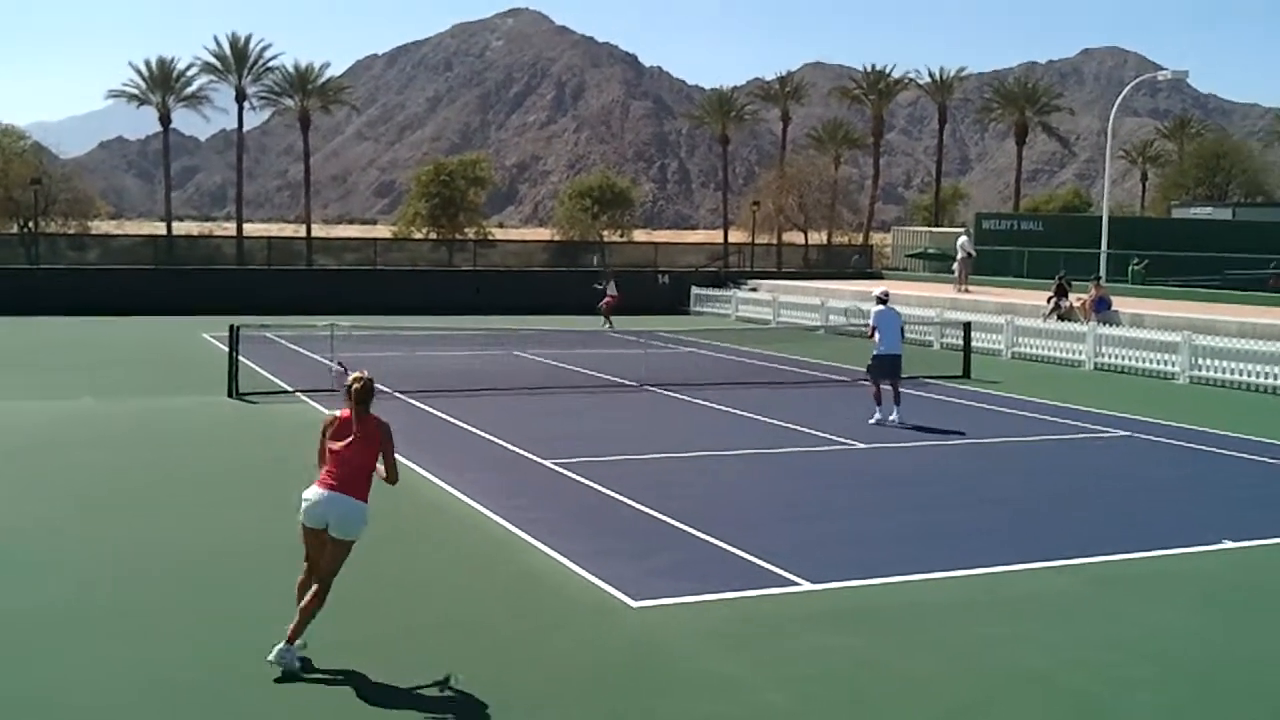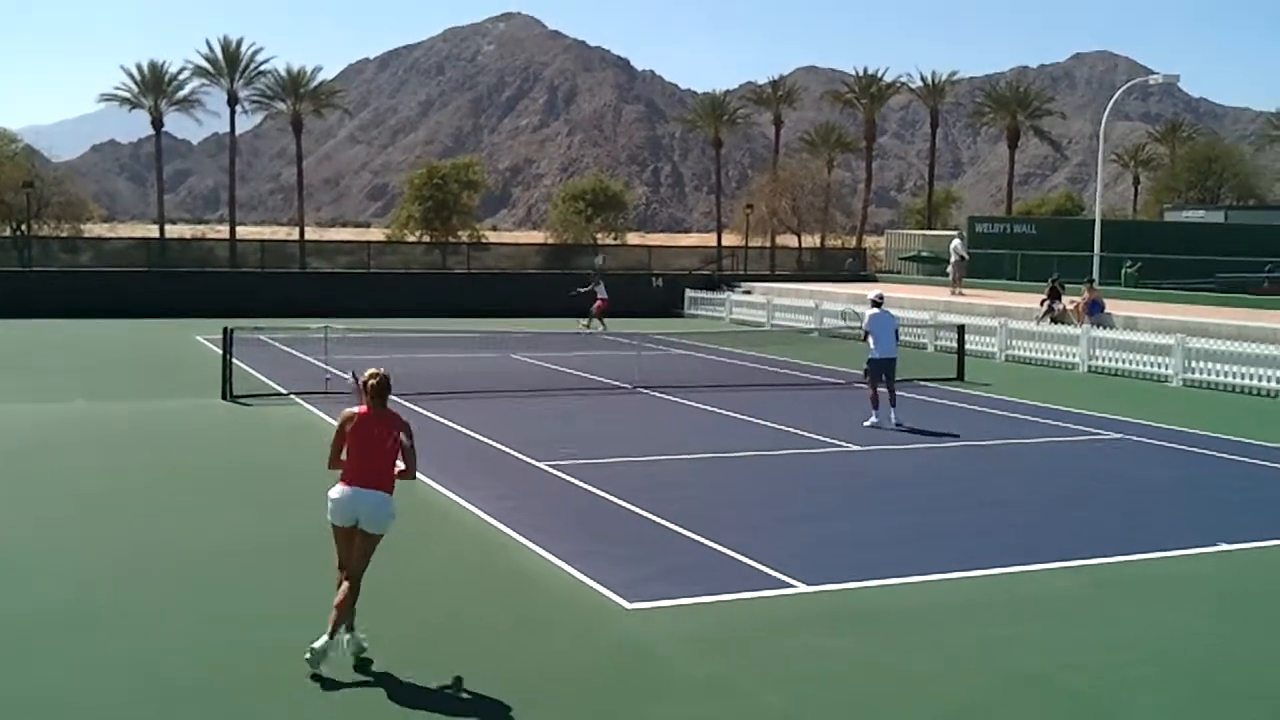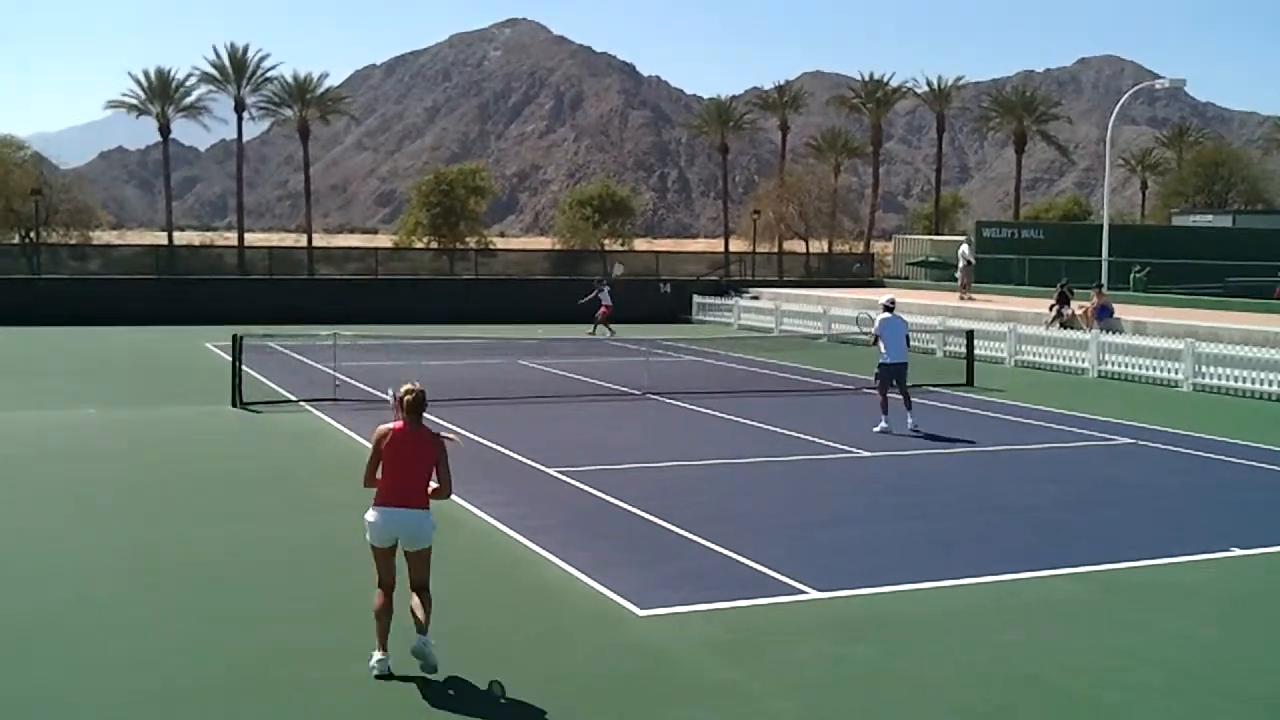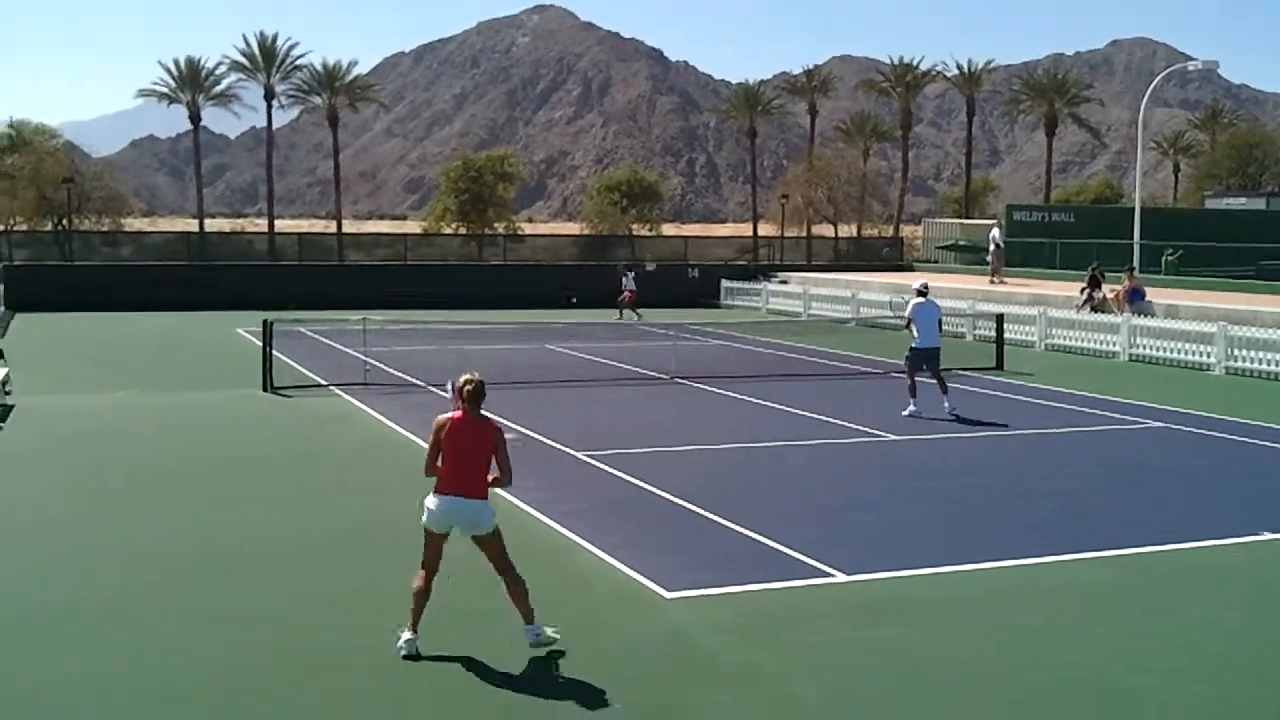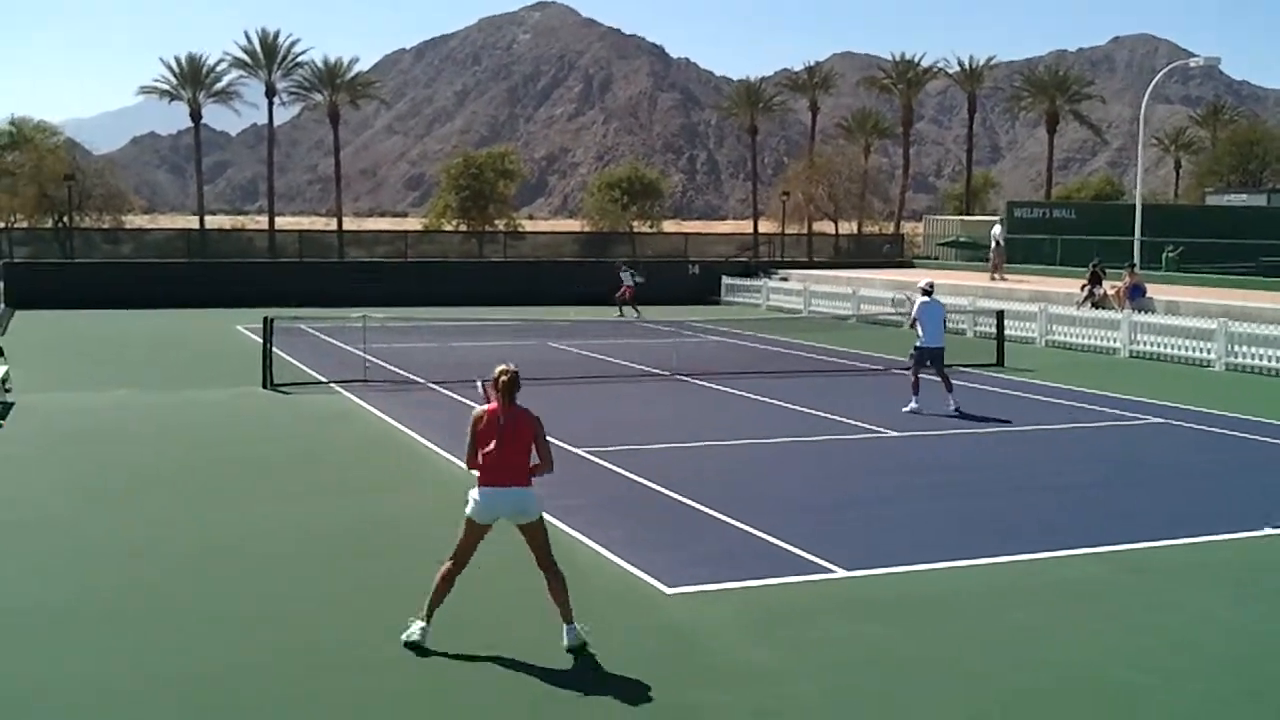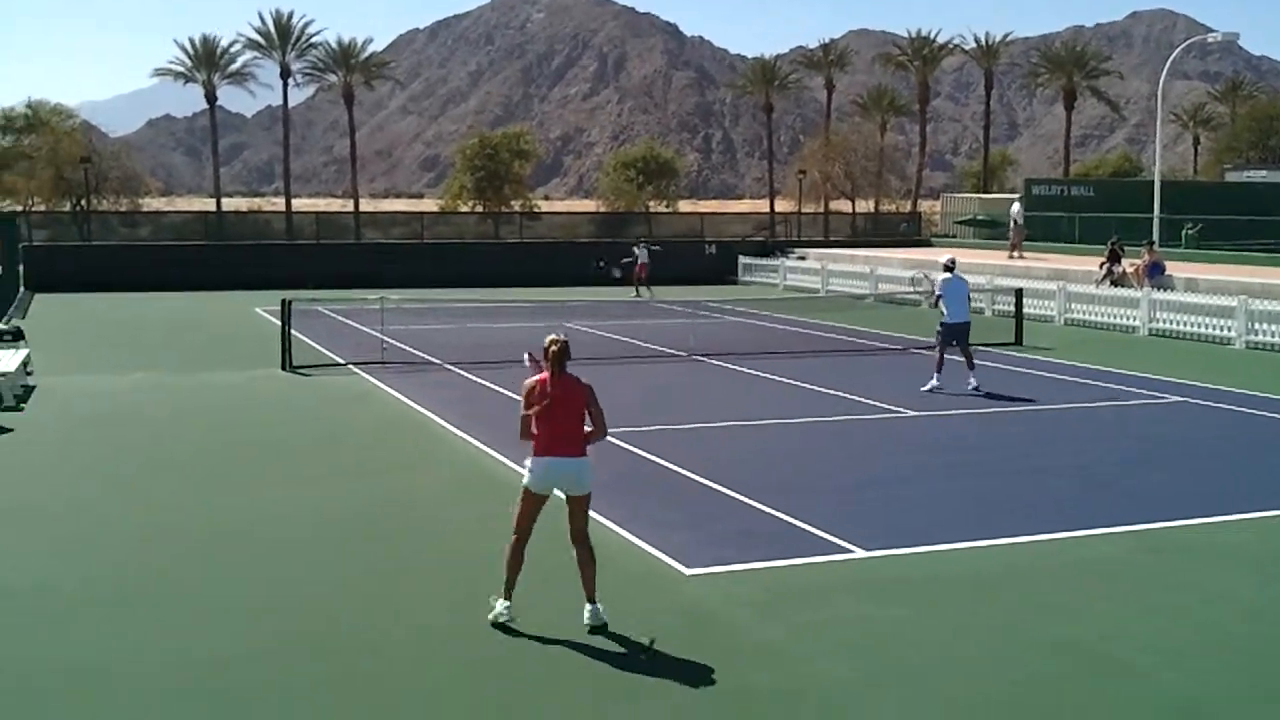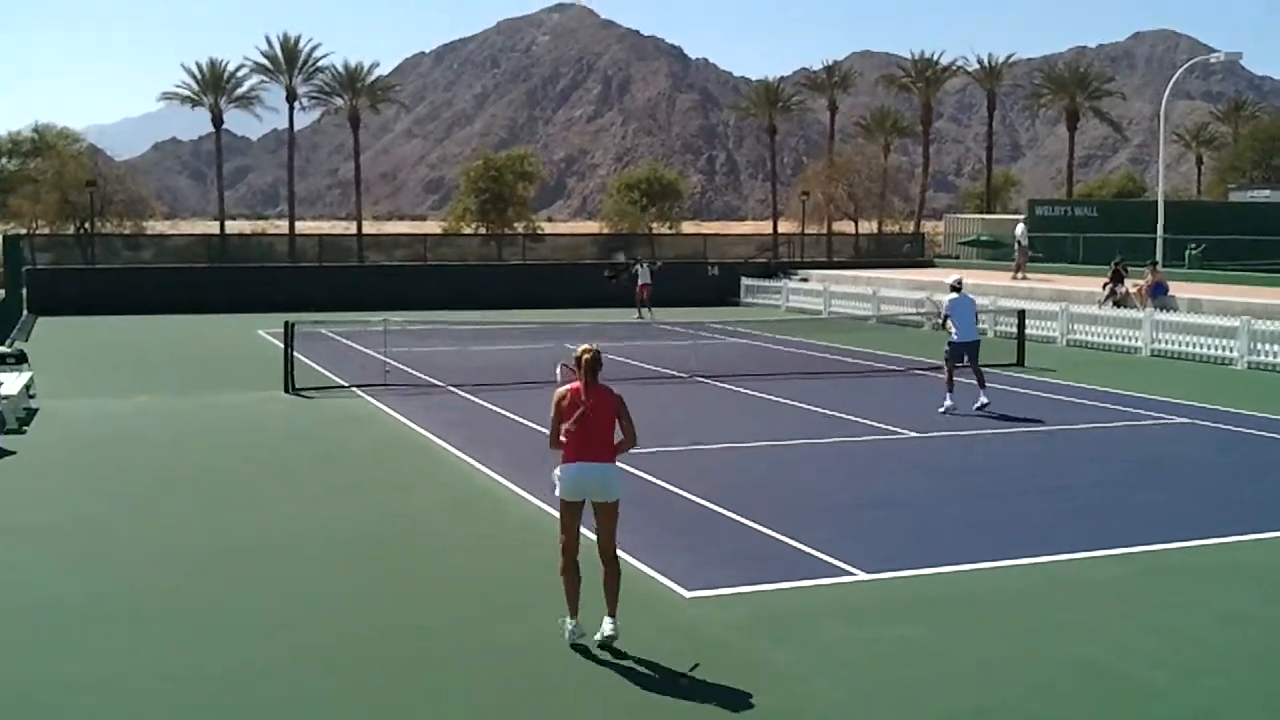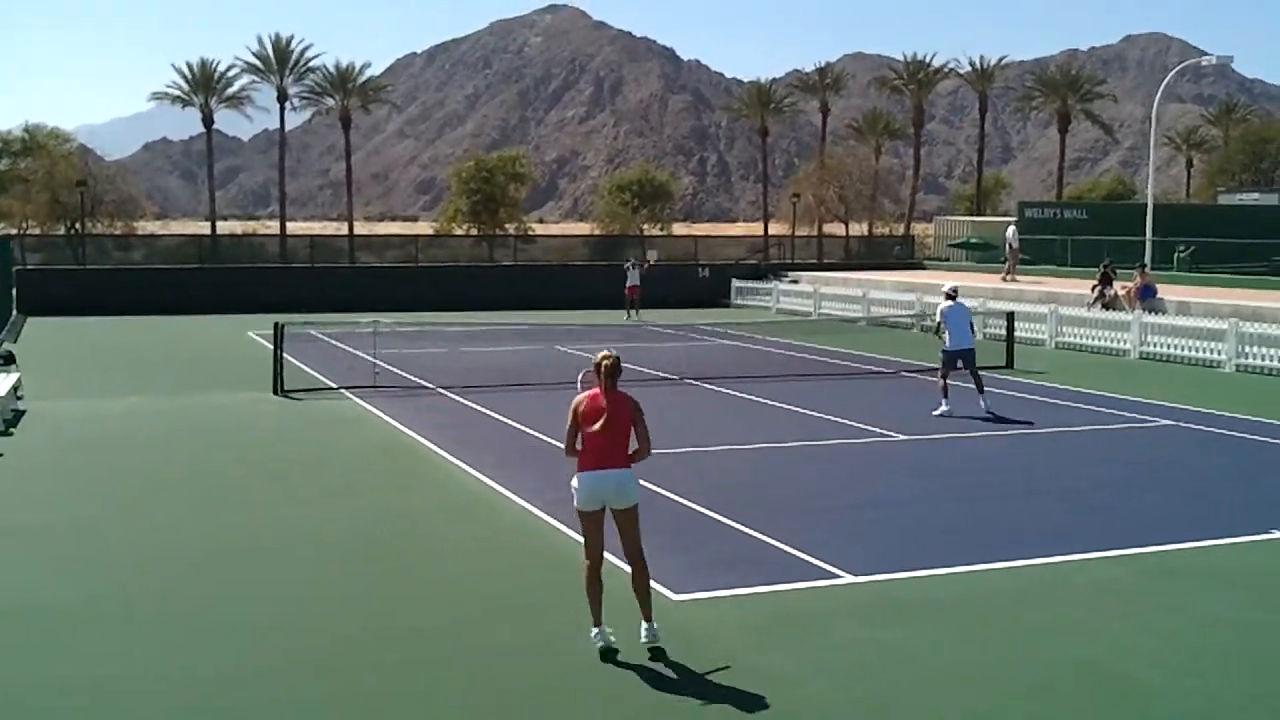
dt=0.1s
person 1, frame 1
left shoulder: (332, 421)
right shoulder: (382, 429)
right elbow: (392, 479)
left hip: (319, 497)
right hip: (351, 507)
left knee: (312, 569)
right knee: (323, 582)
left ankle: (291, 642)
right ankle: (287, 646)
person 1, frame 2
left shoulder: (348, 417)
right shoulder: (401, 425)
left elbow: (332, 463)
right elbow: (409, 473)
left hip: (345, 496)
right hip: (379, 503)
left knee: (346, 570)
right knee: (354, 576)
left ankle: (348, 633)
right ankle: (327, 639)
person 1, frame 3
left shoulder: (383, 433)
right shoulder: (437, 441)
left elbow: (368, 481)
right elbow: (446, 491)
left hip: (382, 515)
right hip: (417, 519)
left knee: (385, 587)
right knee: (420, 587)
left ankle: (381, 655)
right ankle: (422, 637)
person 1, frame 4
left shoulder: (443, 423)
right shoulder: (494, 430)
left elbow: (430, 470)
right elbow: (506, 478)
left hip: (442, 504)
right hip: (477, 508)
left knee: (428, 570)
right knee: (506, 570)
left ankle: (410, 635)
right ankle: (531, 628)
person 1, frame 5
left shoulder: (480, 415)
right shoulder: (530, 419)
left elbow: (471, 463)
right elbow: (547, 466)
left hip: (486, 495)
right hip: (521, 496)
left knee: (457, 561)
right knee: (546, 563)
left ankle: (421, 625)
right ankle: (570, 628)
person 1, frame 6
left shoulder: (532, 386)
right shoulder: (582, 388)
left elbow: (524, 432)
right elbow: (601, 431)
left hip: (541, 465)
right hip: (575, 466)
left knee: (520, 535)
right knee: (580, 540)
left ankle: (505, 601)
right ankle: (592, 607)
person 1, frame 7
left shoulder: (563, 394)
right shoulder: (613, 397)
left elbow: (554, 442)
right elbow: (630, 439)
left hip: (571, 472)
right hip: (605, 473)
left knee: (569, 552)
right knee: (608, 552)
left ankle: (572, 622)
right ankle: (610, 620)
person 1, frame 8
left shoulder: (581, 402)
right shoulder: (630, 404)
left elbow: (575, 449)
right elbow: (645, 449)
left hip: (586, 481)
right hip: (620, 480)
left knee: (594, 560)
right knee: (634, 555)
left ankle: (598, 630)
right ankle: (647, 625)
